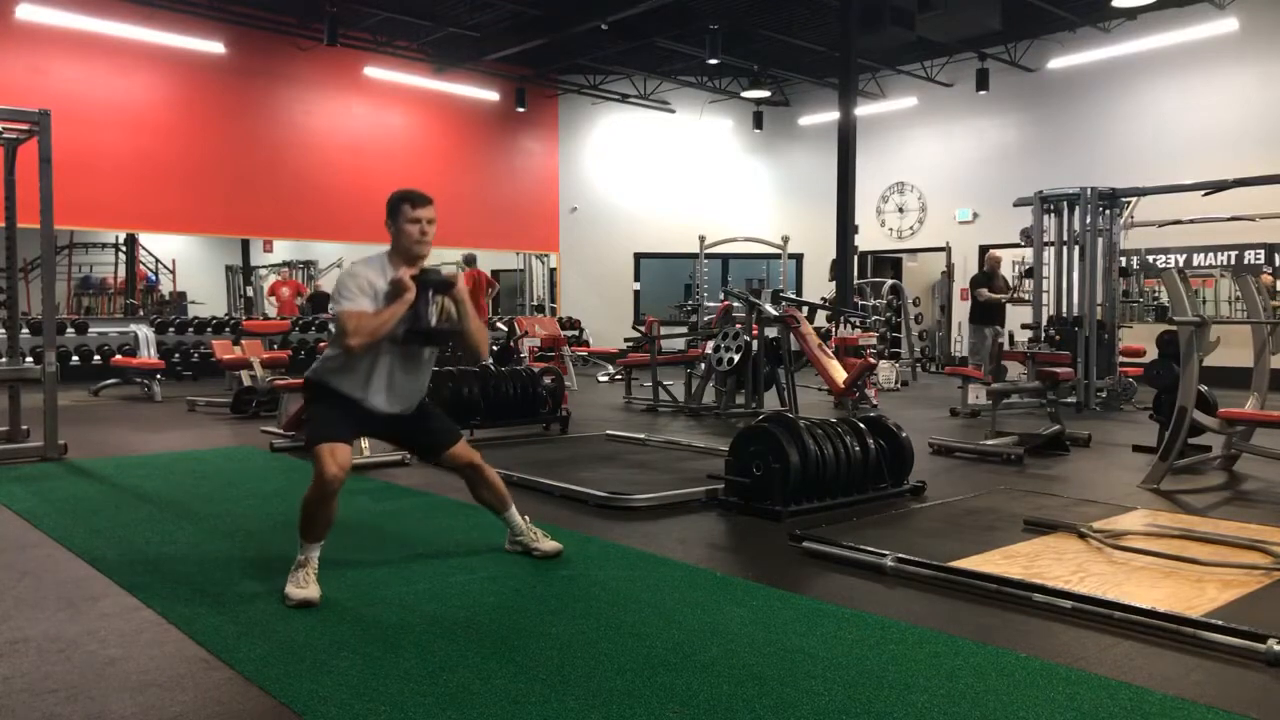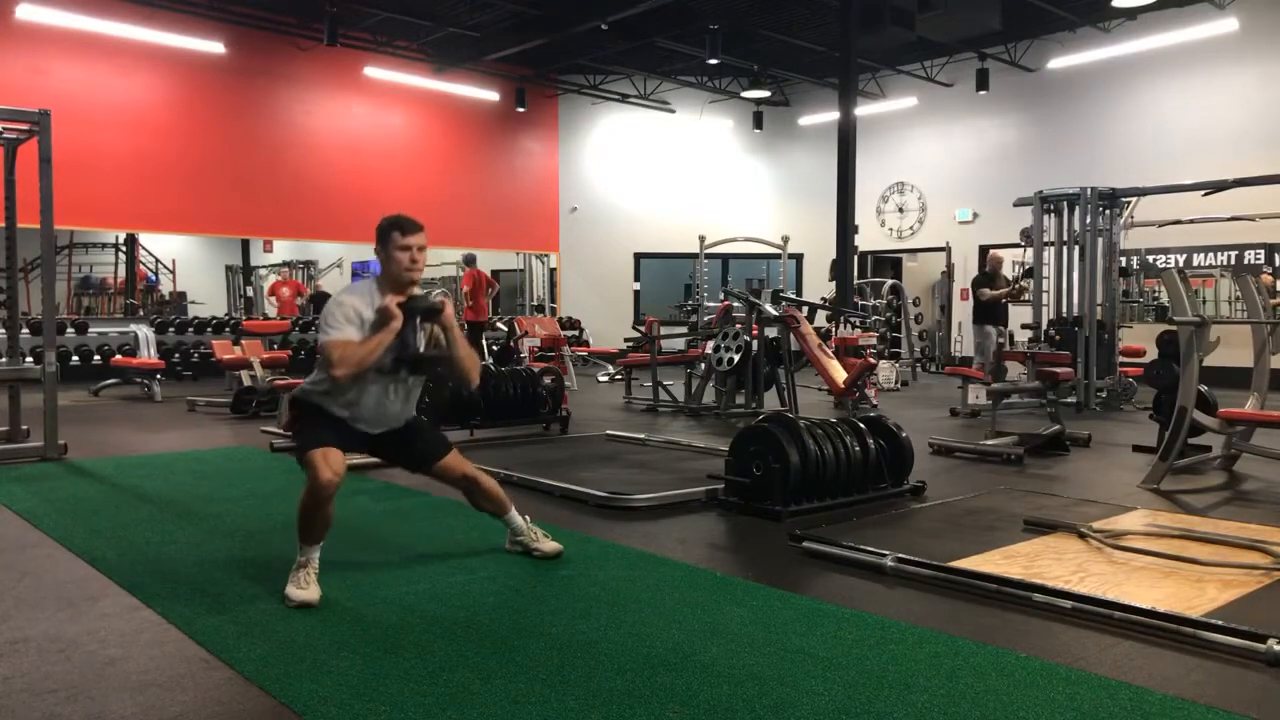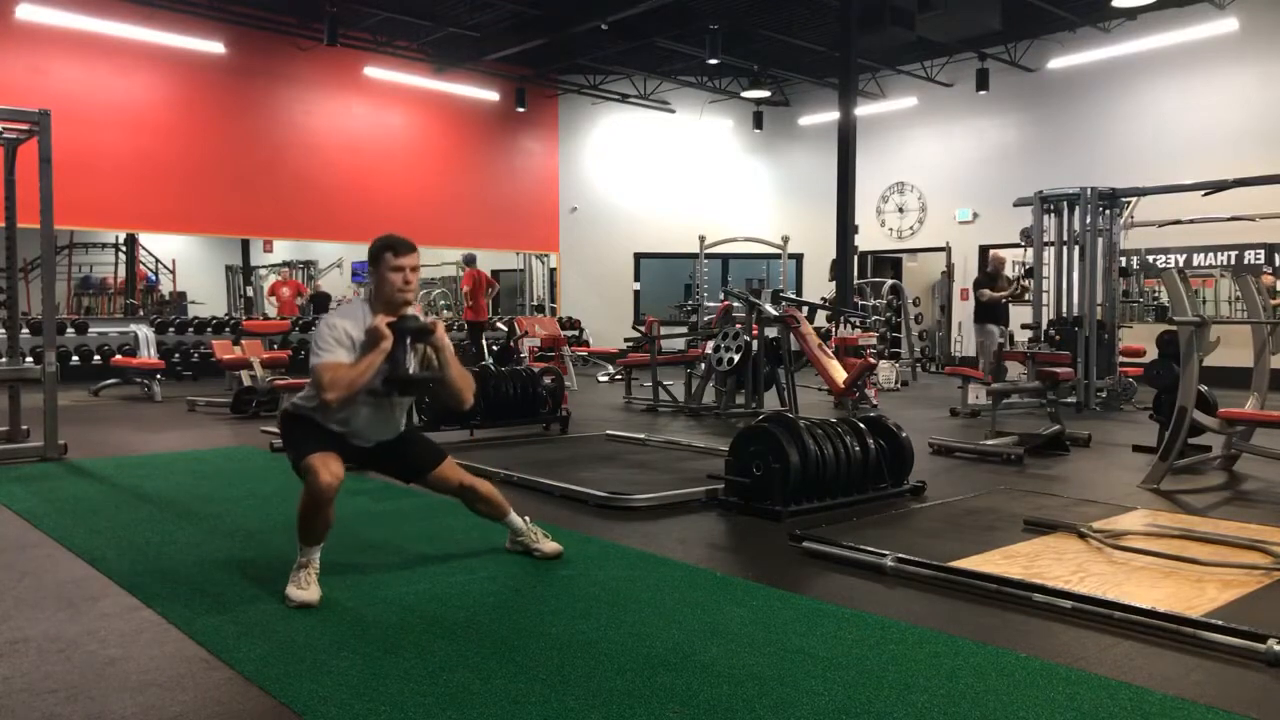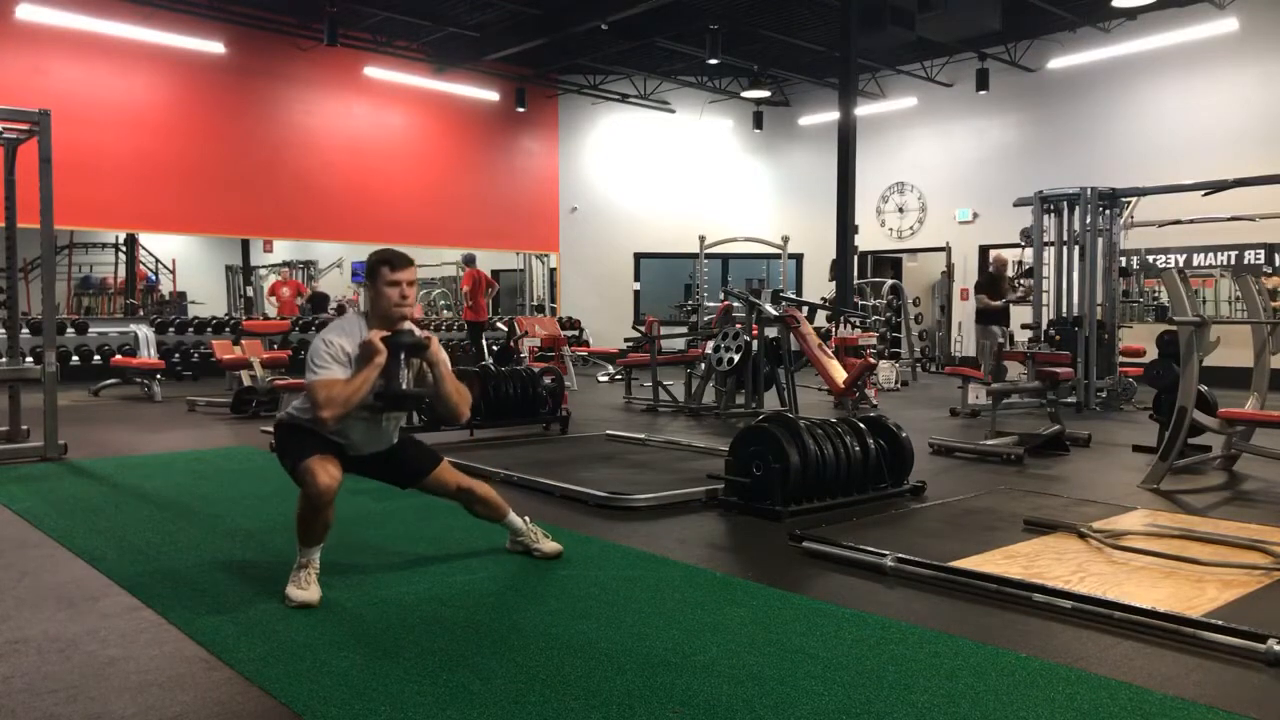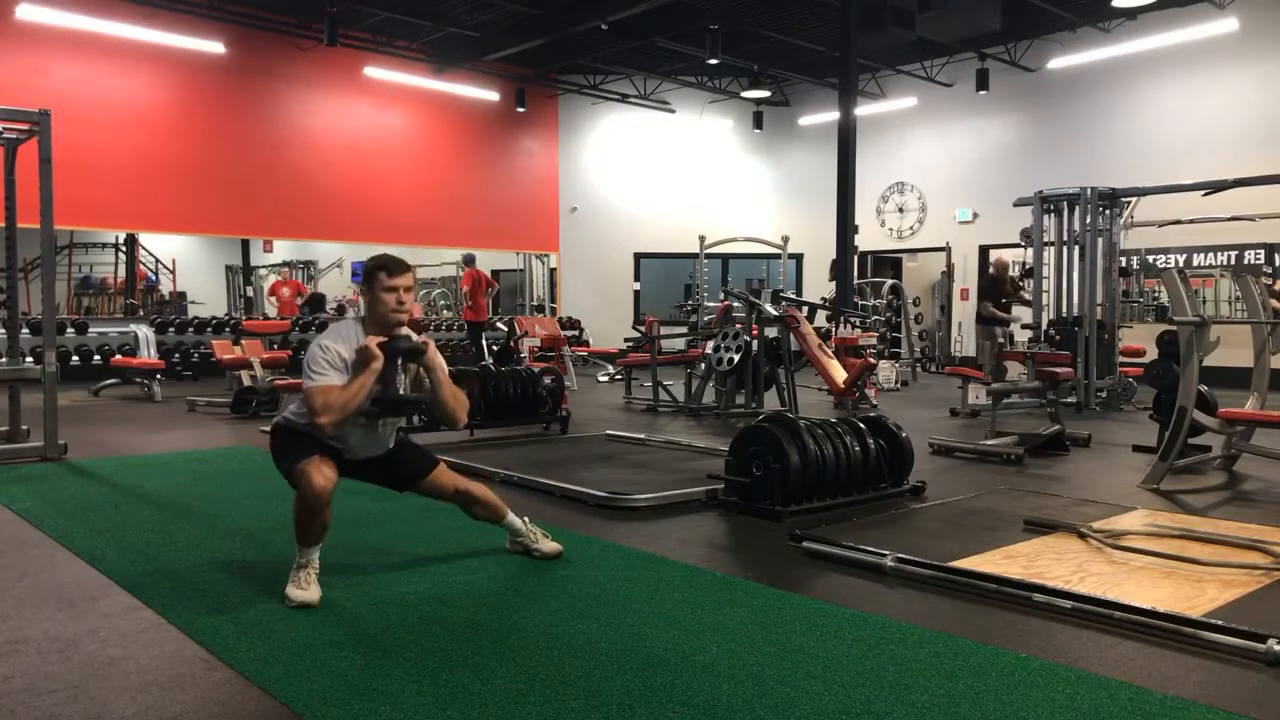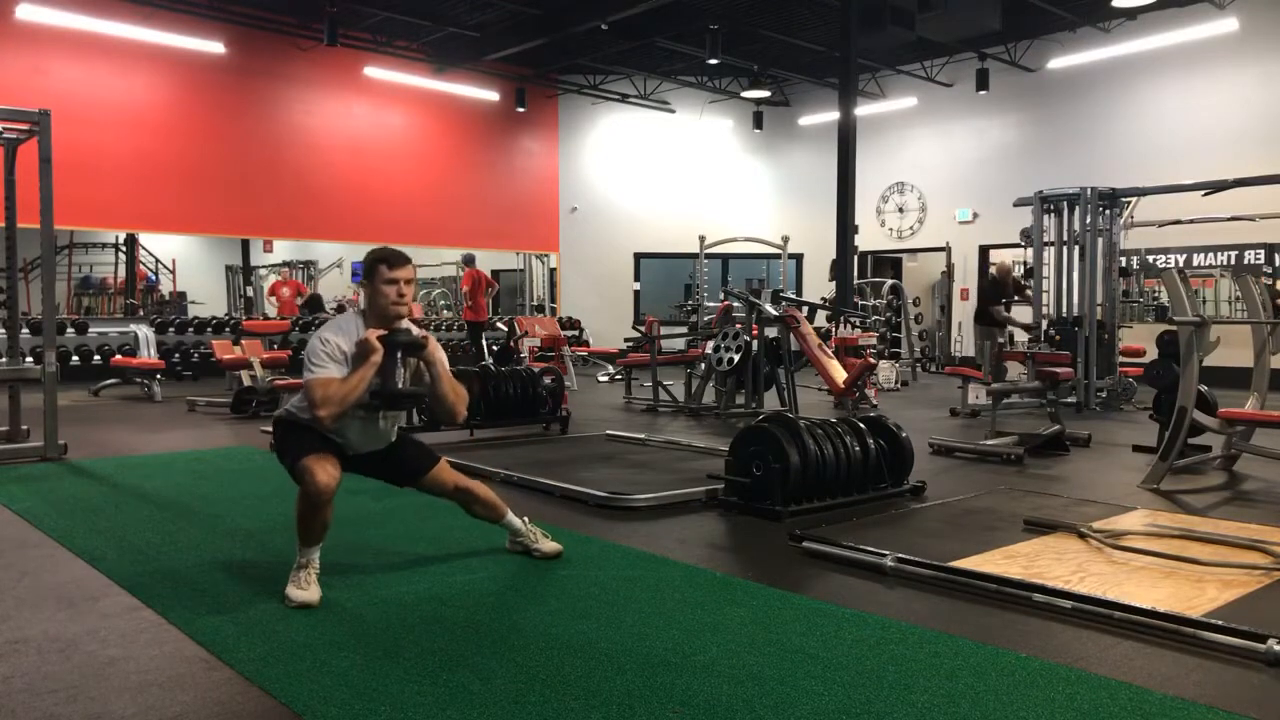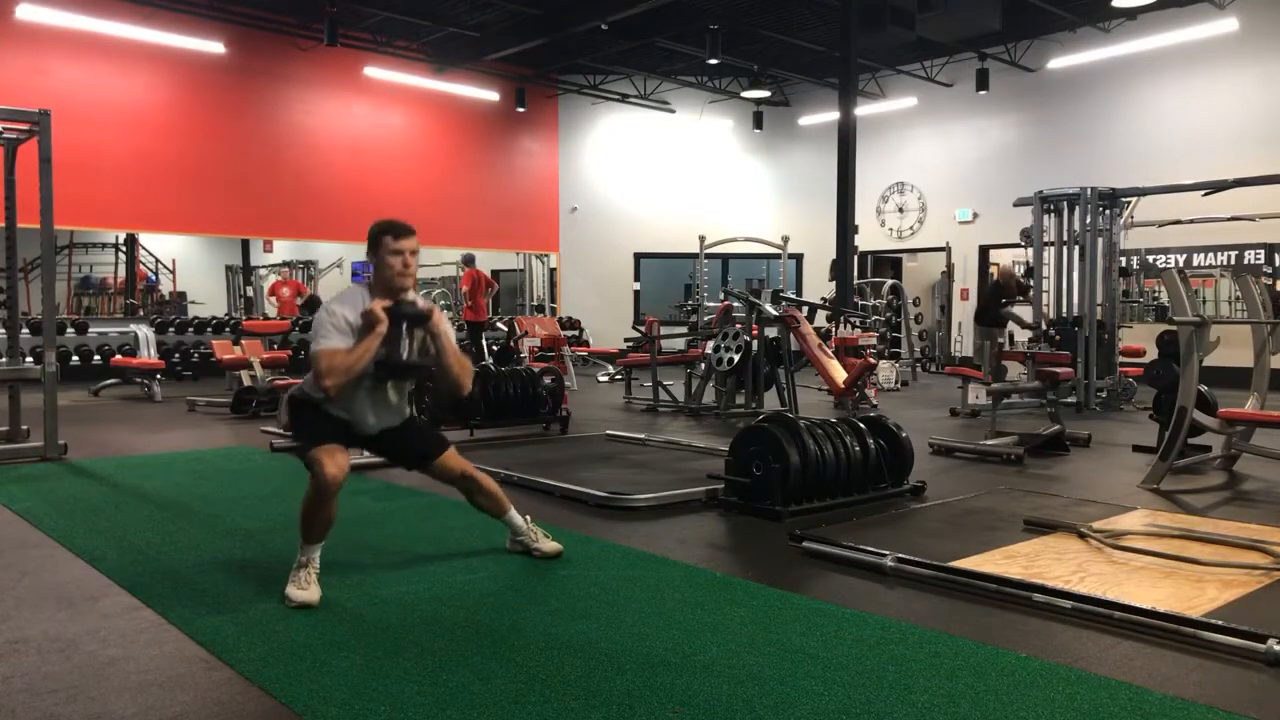
dt=0.2s
person 1, frame 1
right shoulder: (361, 275)
left elbow: (480, 350)
right elbow: (353, 338)
left wrist: (461, 300)
right wrist: (404, 299)
left hip: (404, 401)
right hip: (341, 394)
left knee: (470, 461)
right knee: (331, 472)
left ankle: (519, 531)
right ankle: (306, 561)
person 1, frame 2
right shoulder: (349, 303)
left elbow: (470, 378)
right elbow: (339, 369)
left wrist: (450, 327)
right wrist: (391, 326)
left hip: (393, 419)
right hip: (328, 411)
left knee: (466, 473)
right knee: (326, 477)
left ankle: (521, 531)
right ankle: (306, 563)
person 1, frame 3
right shoulder: (340, 324)
left elbow: (463, 400)
right elbow: (331, 394)
left wrist: (442, 348)
right wrist: (380, 347)
left hip: (385, 432)
right hip: (318, 424)
left knee: (462, 481)
right knee: (325, 480)
left ankle: (521, 532)
right ankle: (307, 563)
person 1, frame 4
left shoulder: (419, 342)
right shoulder: (336, 340)
left elbow: (460, 413)
right elbow: (327, 412)
left wrist: (436, 362)
right wrist: (375, 363)
left hip: (380, 440)
right hip: (311, 433)
left knee: (460, 485)
right knee: (324, 482)
left ankle: (522, 532)
right ankle: (307, 564)
person 1, frame 5
left shoulder: (418, 348)
right shoulder: (332, 345)
left elbow: (457, 418)
right elbow: (324, 419)
left wrist: (434, 368)
right wrist: (371, 368)
left hip: (377, 444)
right hip: (306, 436)
left knee: (458, 487)
right knee: (318, 483)
left ankle: (520, 531)
right ankle: (306, 564)
person 1, frame 6
left shoulder: (419, 342)
right shoulder: (333, 338)
left elbow: (456, 413)
right elbow: (324, 412)
left wrist: (434, 362)
right wrist: (371, 360)
left hip: (378, 438)
right hip: (309, 430)
left knee: (457, 484)
right knee: (322, 481)
left ankle: (520, 531)
right ankle: (307, 564)
person 1, frame 7
left shoulder: (426, 313)
right shoulder: (339, 311)
left elbow: (462, 386)
right elbow: (329, 382)
left wrist: (438, 333)
right wrist: (376, 332)
left hip: (389, 416)
right hip: (323, 410)
left knee: (463, 471)
right knee: (331, 473)
left ankle: (521, 531)
right ankle: (307, 563)
